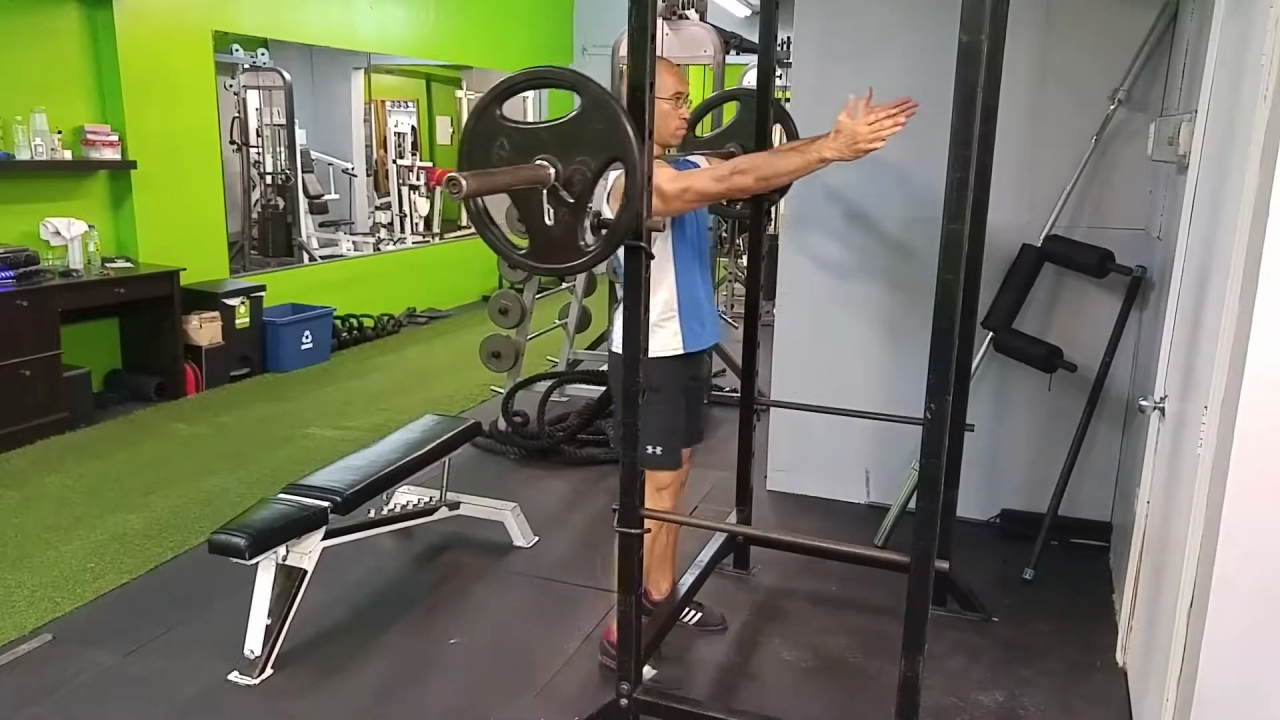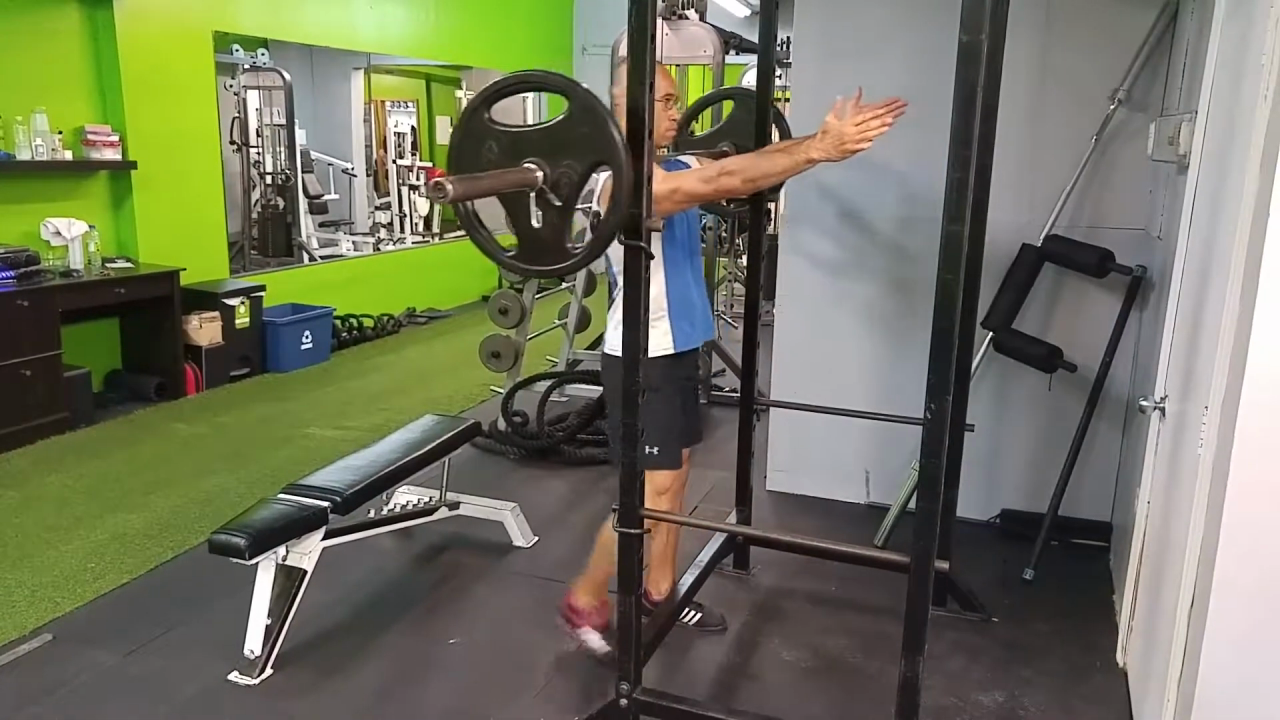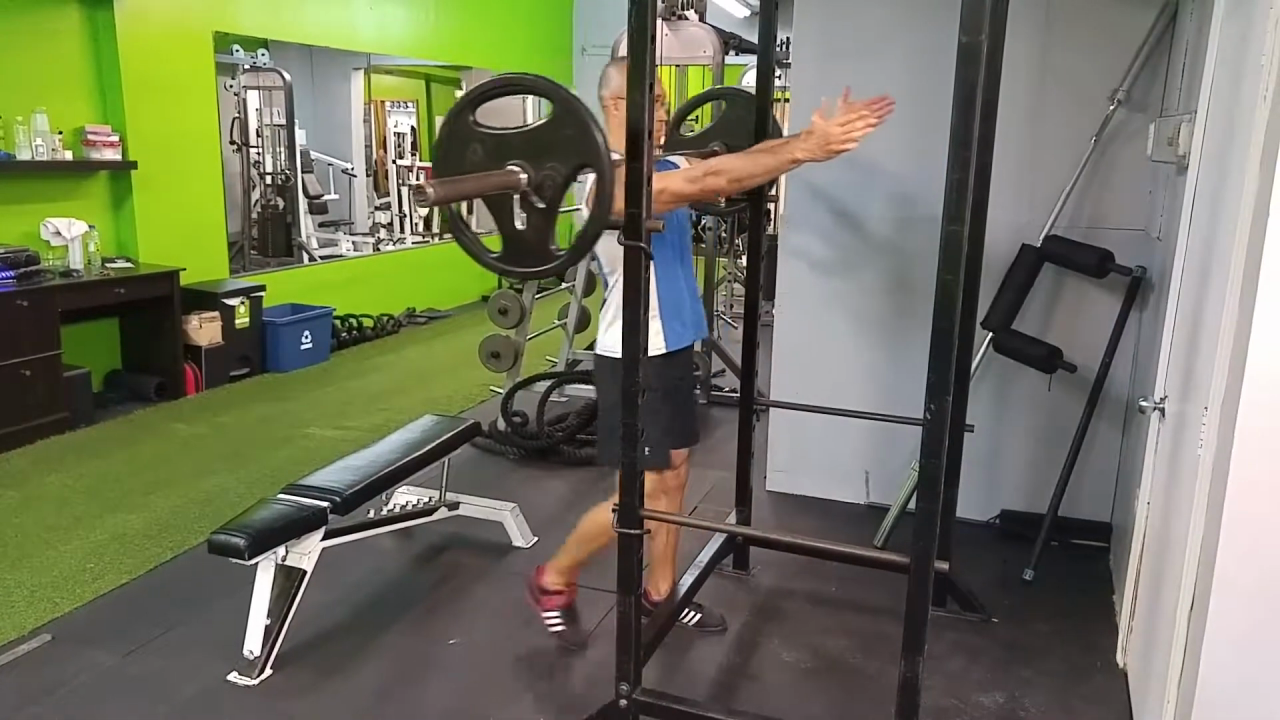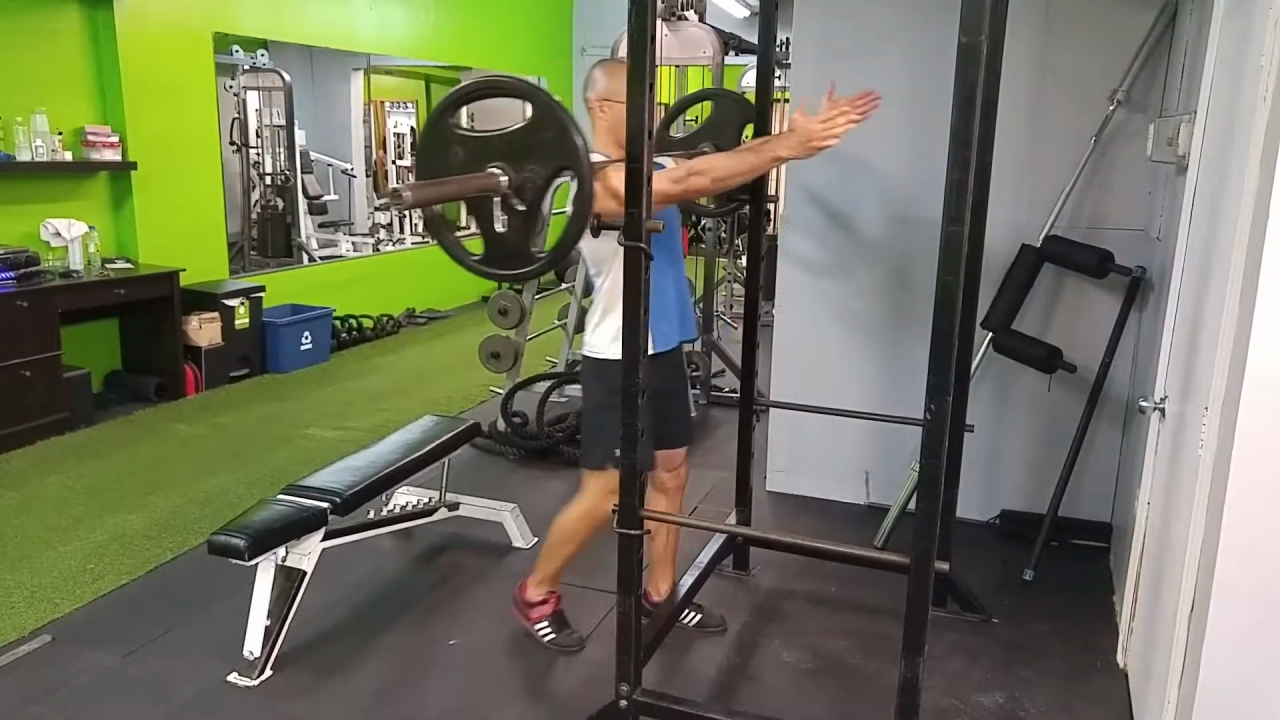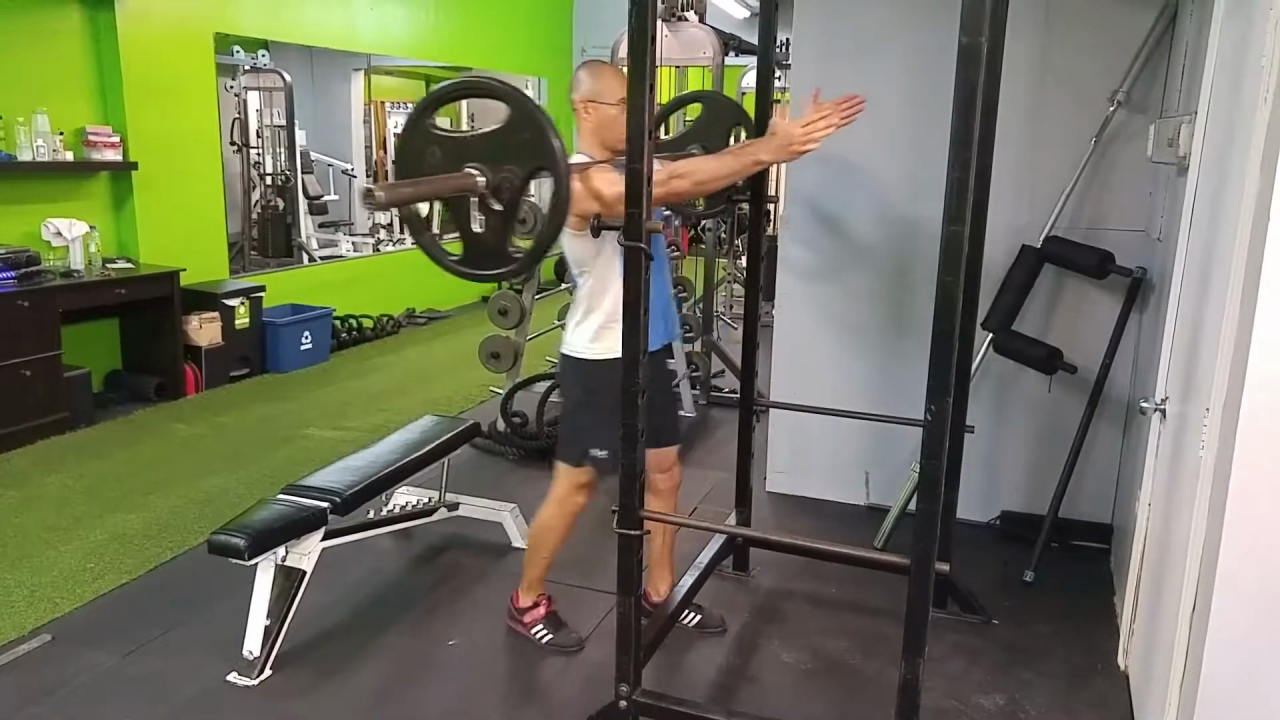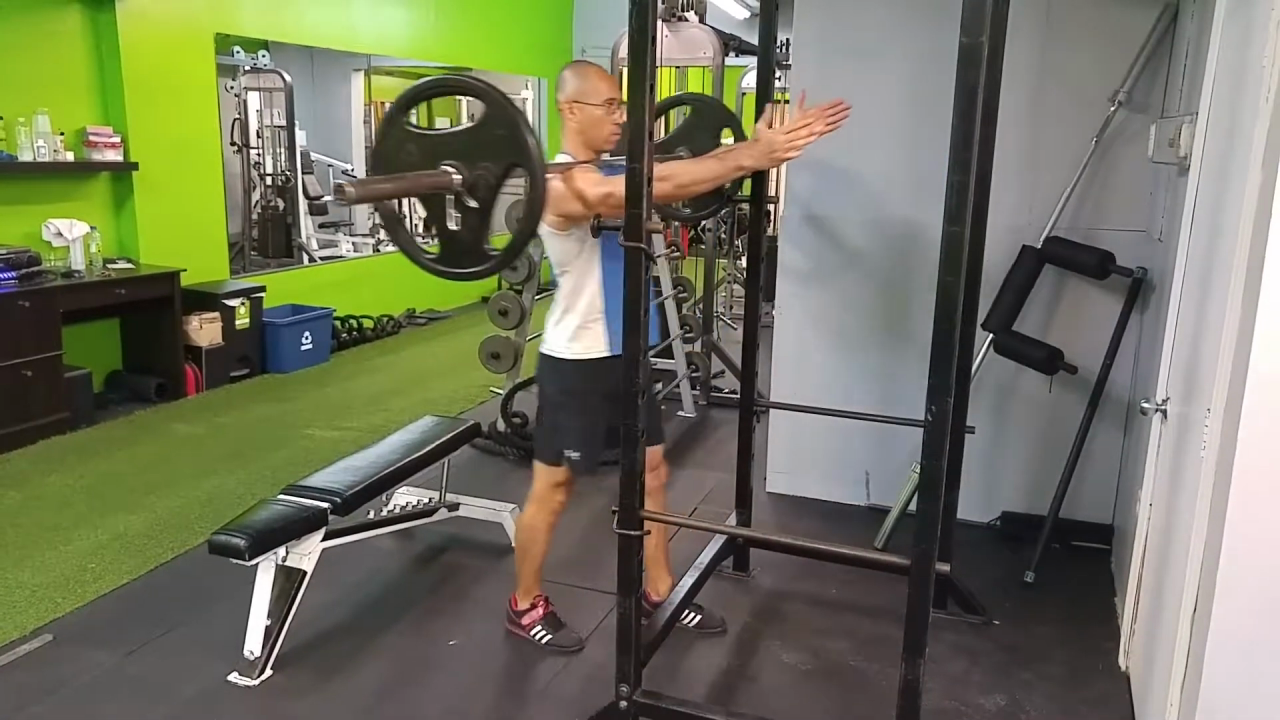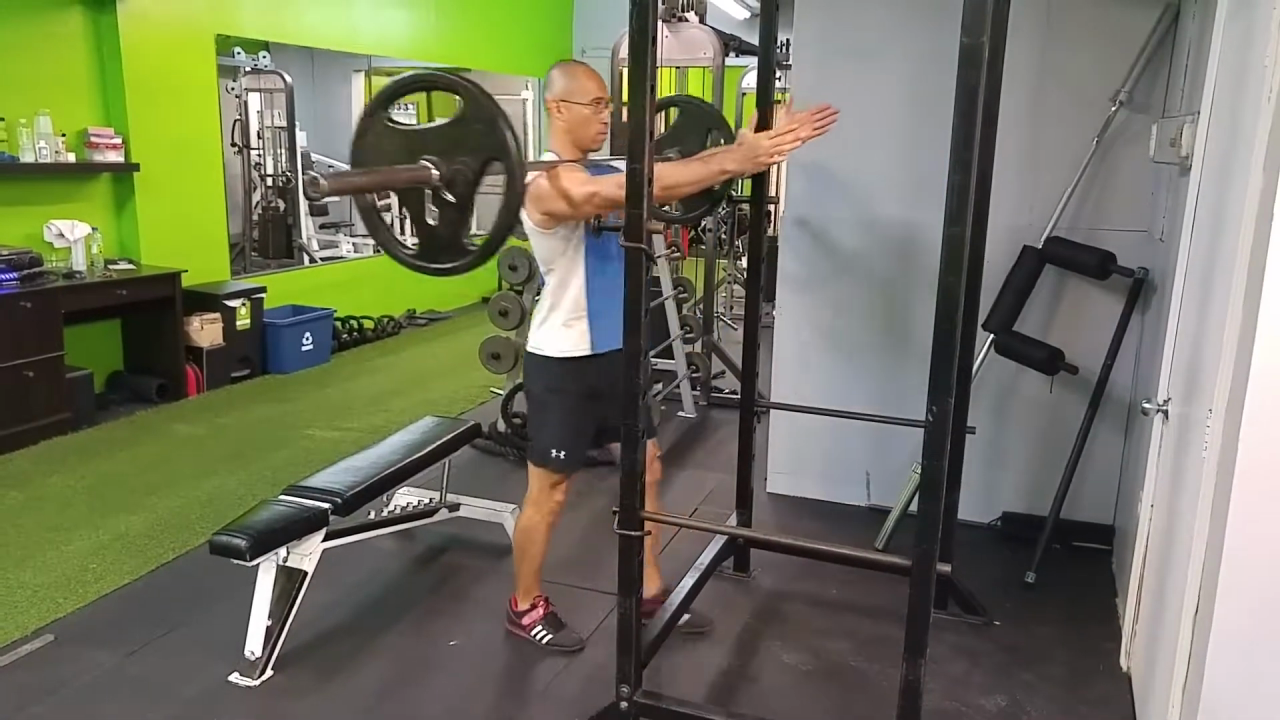
dt=0.1s
person 1, frame 1
left shoulder: (686, 168)
right shoulder: (634, 180)
left elbow: (756, 164)
right elbow: (733, 181)
left wrist: (839, 136)
right wrist: (831, 151)
left hip: (687, 350)
right hip: (650, 359)
left knee: (672, 485)
right knee: (657, 496)
left ankle: (659, 596)
right ankle: (621, 633)
person 1, frame 2
left shoulder: (676, 168)
left elbow: (741, 167)
right elbow: (721, 184)
left wrist: (833, 136)
right wrist: (818, 151)
left hip: (679, 351)
right hip: (640, 361)
left knee: (673, 483)
right knee: (654, 497)
left ankle: (657, 596)
right ankle: (585, 602)
person 1, frame 3
left shoulder: (666, 169)
right shoulder: (613, 182)
left elbow: (717, 174)
right elbow: (707, 183)
left wrist: (817, 137)
right wrist: (803, 151)
left hip: (674, 351)
right hip: (631, 361)
left knee: (672, 479)
right knee: (638, 495)
left ankle: (658, 596)
right ankle: (551, 582)
person 1, frame 4
left shoulder: (652, 168)
right shoulder: (599, 181)
left elbow: (709, 170)
right elbow: (692, 184)
left wrist: (803, 134)
right wrist: (787, 148)
left hip: (665, 353)
right hip: (616, 361)
left knee: (670, 477)
right knee: (604, 495)
left ankle: (659, 595)
right ankle: (535, 595)
person 1, frame 5
right shoulder: (583, 184)
left elbow: (693, 173)
right elbow: (672, 186)
left wrist: (783, 139)
right wrist: (770, 152)
left hip: (648, 354)
right hip: (599, 362)
left knee: (664, 476)
right knee: (573, 491)
left ankle: (659, 595)
right ankle: (527, 602)
person 1, frame 6
left shoulder: (617, 175)
right shoulder: (564, 185)
left elbow: (688, 171)
right elbow: (653, 190)
left wrist: (776, 141)
right wrist: (749, 158)
left hip: (624, 354)
right hip: (576, 363)
left knee: (653, 474)
right knee: (552, 491)
left ankle: (658, 594)
right ankle: (526, 606)
person 1, frame 7
left shoulder: (606, 175)
right shoulder: (549, 185)
left elbow: (678, 171)
left wrist: (764, 143)
right wrist: (732, 161)
left hip: (613, 353)
right hip: (563, 361)
left knee: (647, 470)
right knee: (548, 491)
left ankle: (649, 592)
right ankle: (525, 606)
